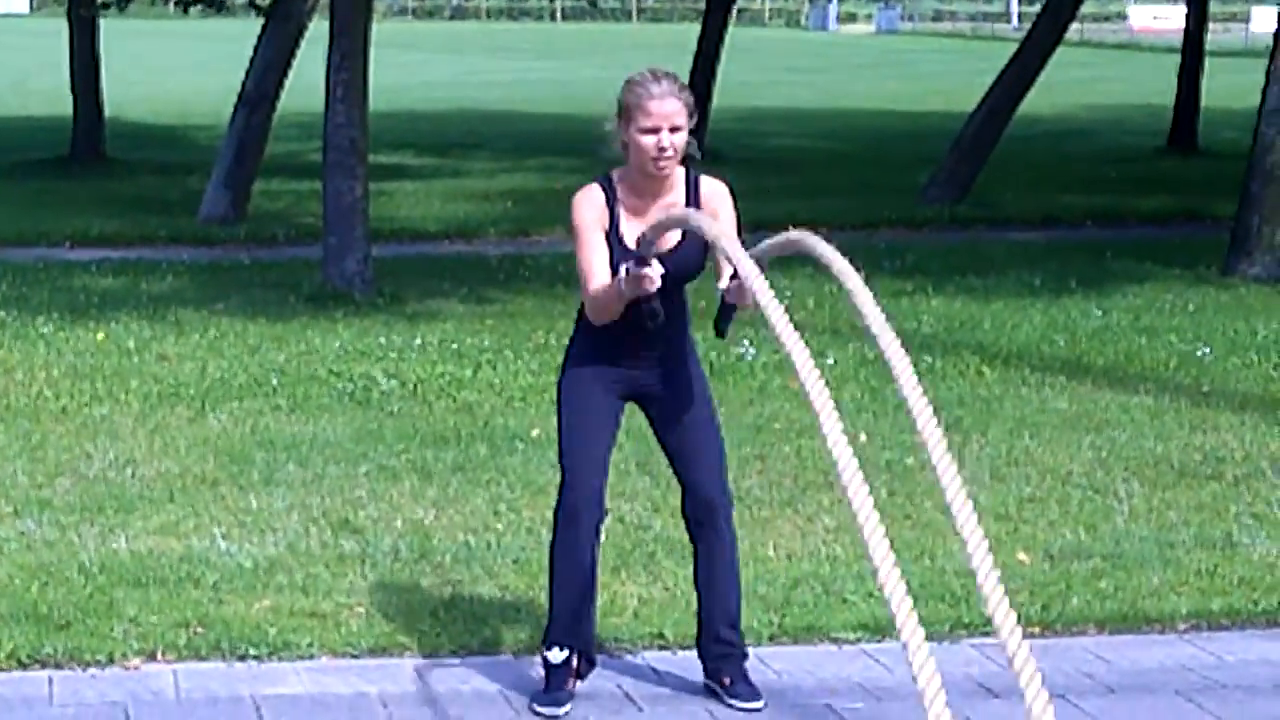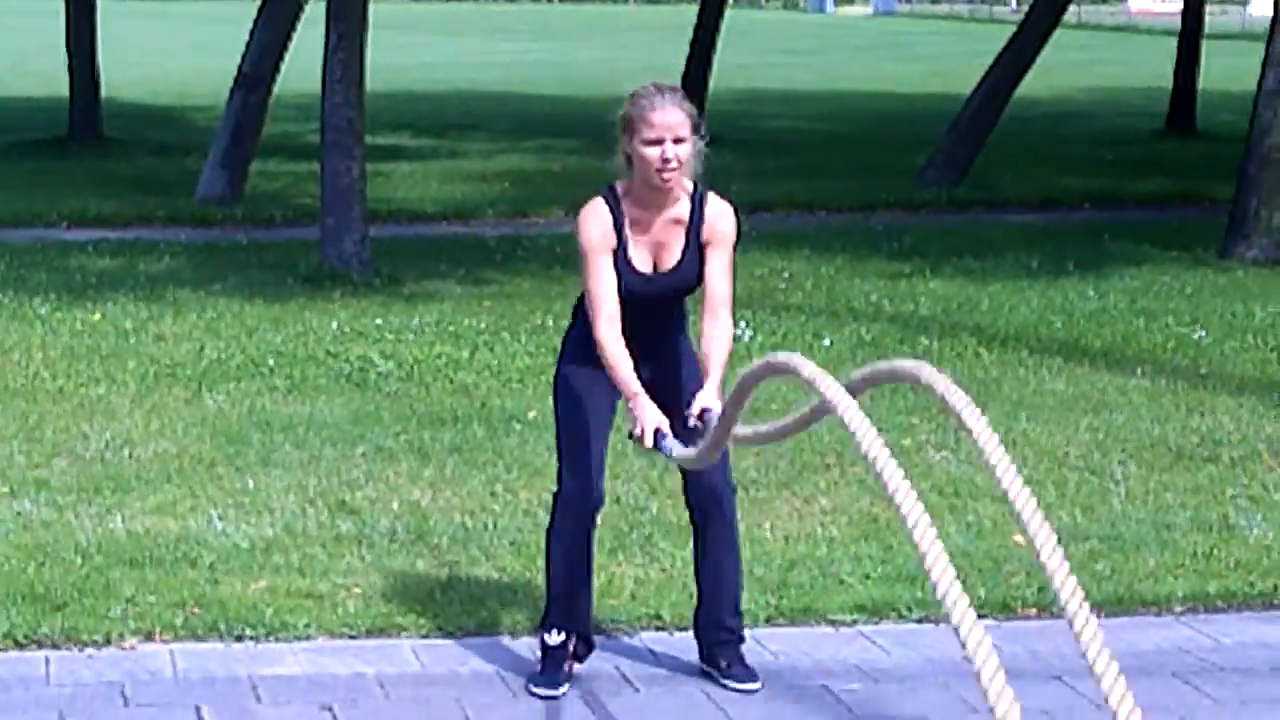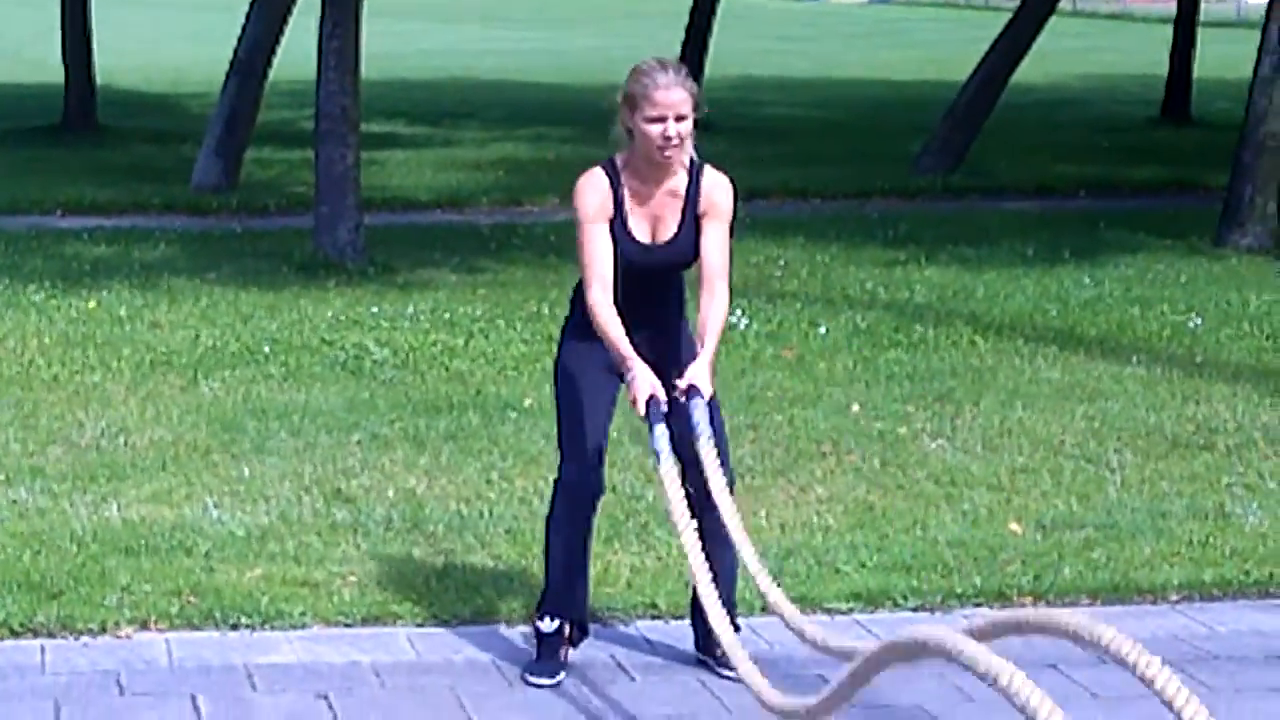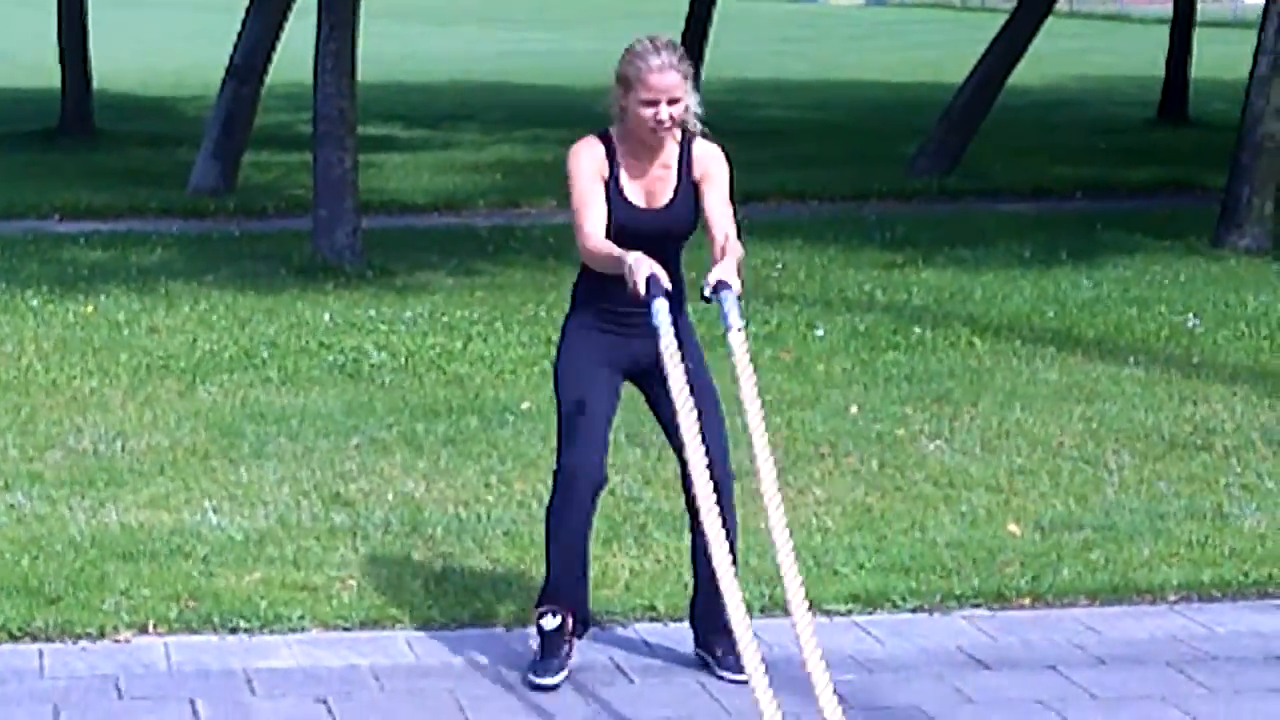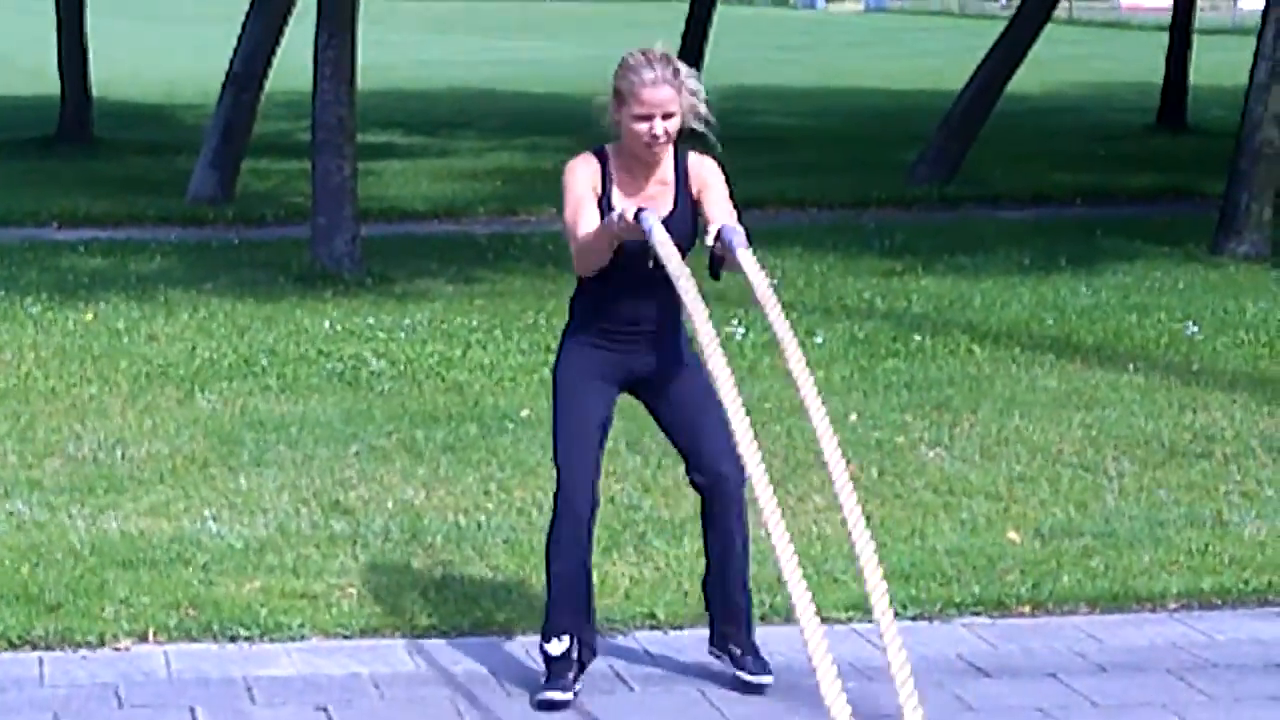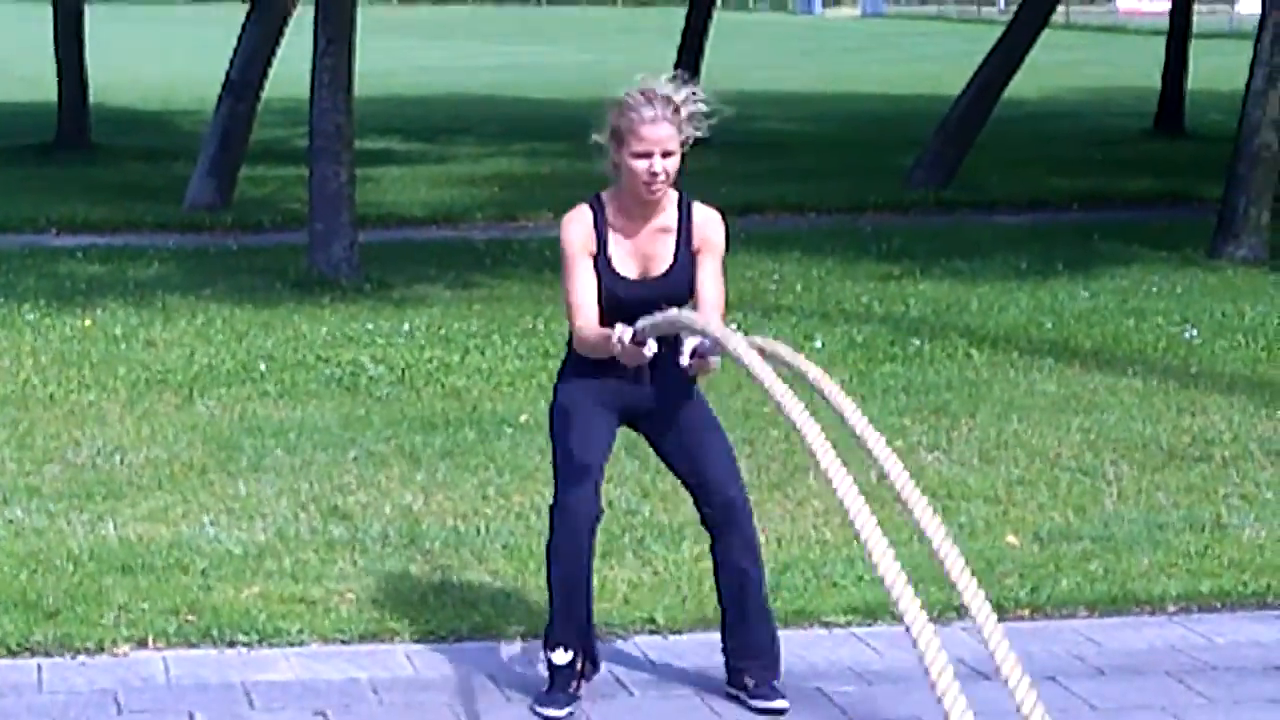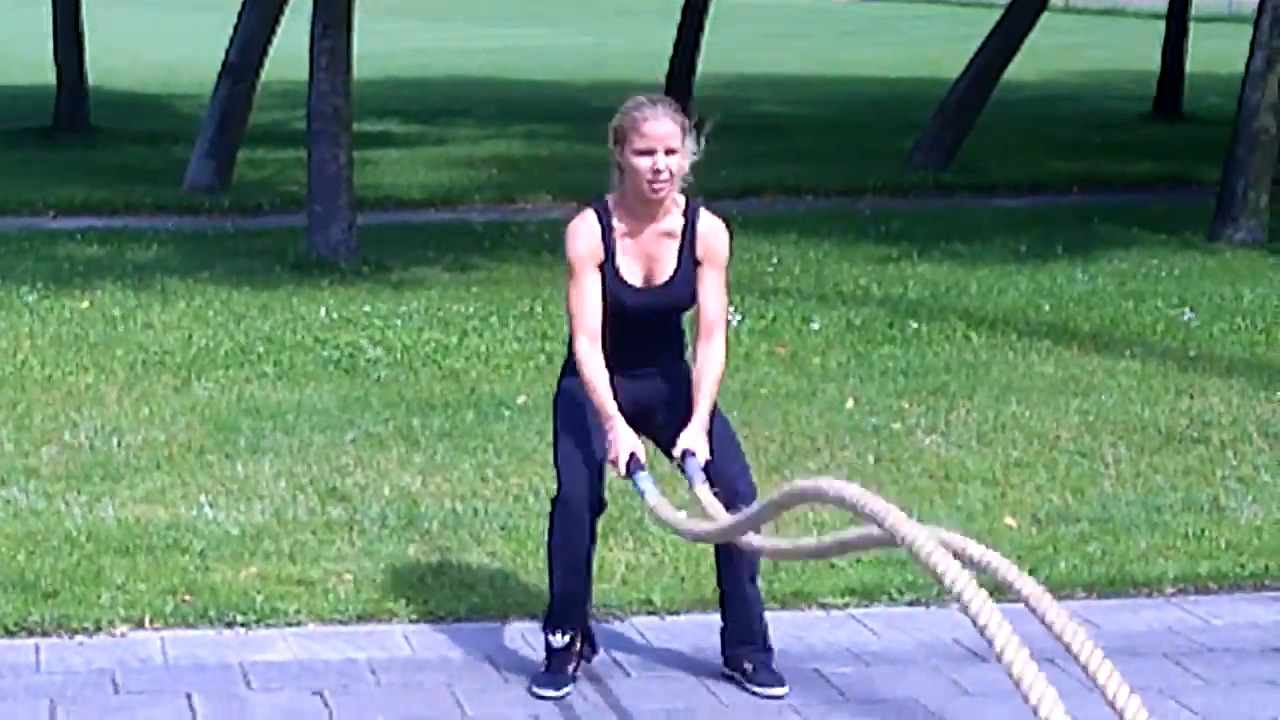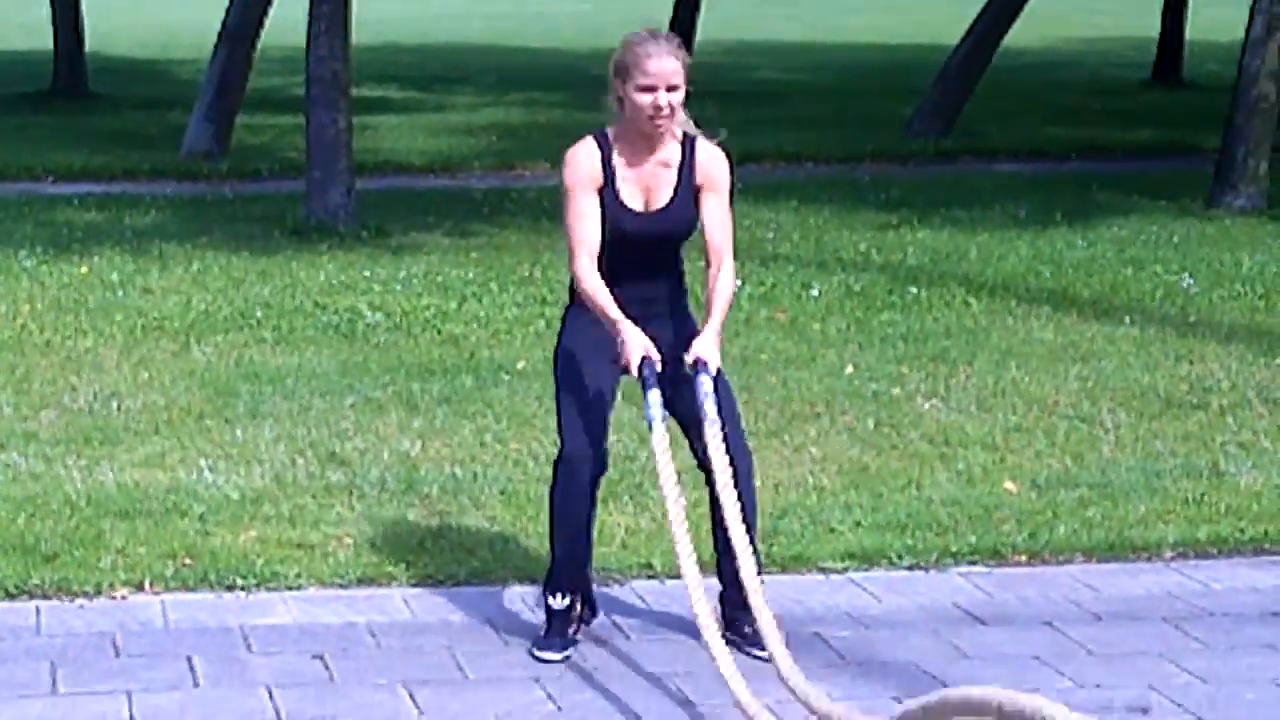
dt=0.1s
person 1, frame 1
left shoulder: (710, 195)
right shoulder: (594, 201)
left elbow: (732, 289)
right elbow: (595, 302)
left wrist: (736, 280)
right wrist: (627, 281)
left hip: (673, 360)
right hip: (597, 366)
left knee: (710, 503)
right knee: (580, 507)
left ankle: (724, 661)
right ankle: (564, 661)
person 1, frame 2
left shoulder: (713, 215)
right shoulder: (599, 216)
left elbow: (718, 316)
right elbow: (603, 324)
left wrist: (711, 390)
right wrist: (637, 401)
left hip: (670, 357)
right hip: (594, 364)
left knee: (715, 493)
right knee: (578, 493)
left ankle: (721, 644)
right ankle: (561, 642)
person 1, frame 3
left shoulder: (711, 186)
right shoulder: (597, 185)
left elbow: (712, 291)
right elbow: (599, 294)
left wrist: (703, 362)
right wrist: (632, 369)
left hip: (668, 335)
right hip: (594, 345)
left knee: (711, 477)
right knee: (580, 479)
left ankle: (716, 631)
right ankle: (557, 630)
person 1, frame 4
left shoulder: (706, 157)
right shoulder: (589, 155)
left elbow: (725, 234)
right elbow: (589, 244)
left wrist: (727, 263)
right wrist: (629, 260)
left hip: (668, 329)
right hip: (595, 333)
left knee: (713, 469)
right knee: (580, 469)
left ankle: (716, 631)
right ankle: (558, 627)
person 1, frame 5
left shoulder: (700, 172)
right shoulder: (586, 172)
left elbow: (730, 239)
right elbow: (585, 251)
left wrist: (726, 239)
right wrist: (619, 228)
left hip: (664, 348)
right hip: (592, 353)
left knee: (723, 475)
right knee: (576, 491)
left ankle: (734, 637)
right ankle: (565, 650)
person 1, frame 6
left shoulder: (702, 223)
right shoulder: (582, 223)
left elbow: (711, 319)
right elbow: (582, 331)
left wrist: (705, 348)
right wrist: (613, 342)
left hip: (668, 383)
right hip: (592, 385)
left knee: (729, 503)
right knee: (574, 508)
left ankle: (751, 666)
right ankle: (567, 662)
person 1, frame 7
left shoulder: (705, 228)
right shoulder: (588, 230)
left elbow: (713, 336)
right elbow: (586, 343)
left wrist: (699, 422)
right wrist: (614, 428)
left hip: (670, 380)
right hip: (597, 385)
left knee: (735, 494)
right knee: (577, 498)
left ankle: (745, 650)
right ankle: (564, 646)
person 1, frame 8
left shoulder: (706, 159)
right shoulder: (587, 158)
left elbow: (722, 262)
right elbow: (583, 267)
left wrist: (711, 331)
right wrist: (622, 330)
left hip: (671, 323)
right hip: (596, 330)
left knee: (731, 453)
right knee: (580, 458)
left ankle: (740, 612)
right ankle: (565, 607)
